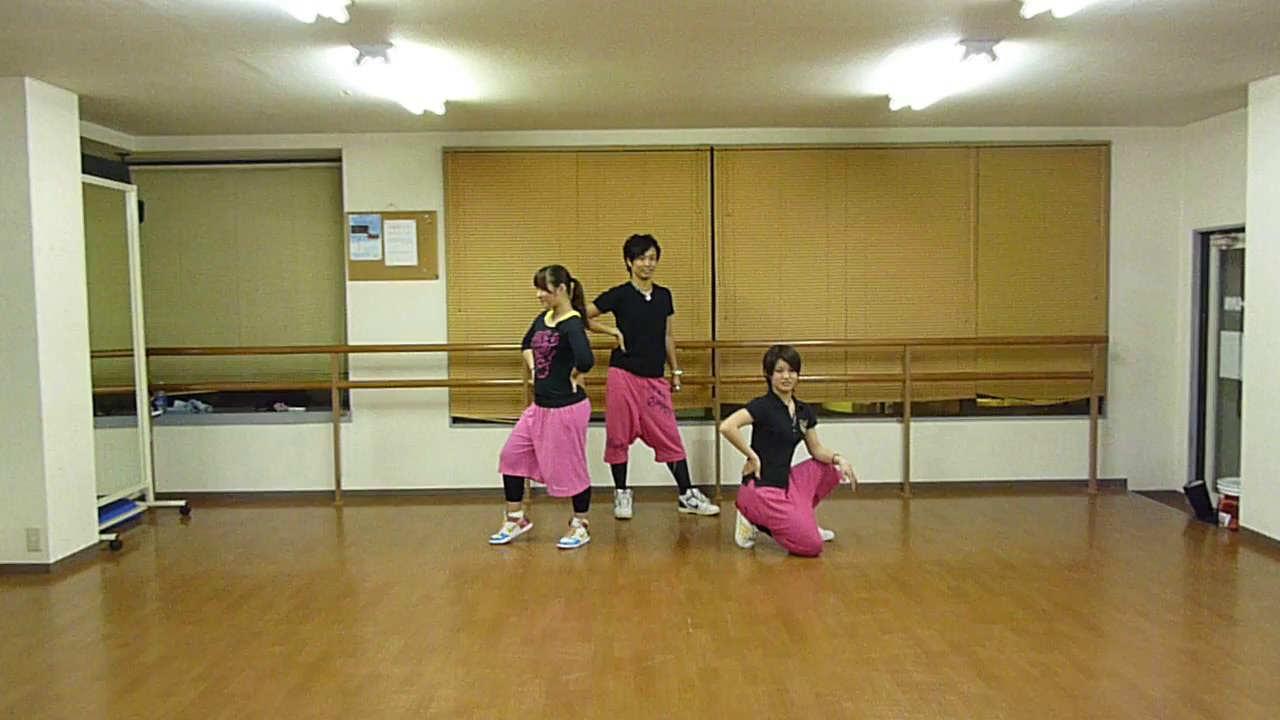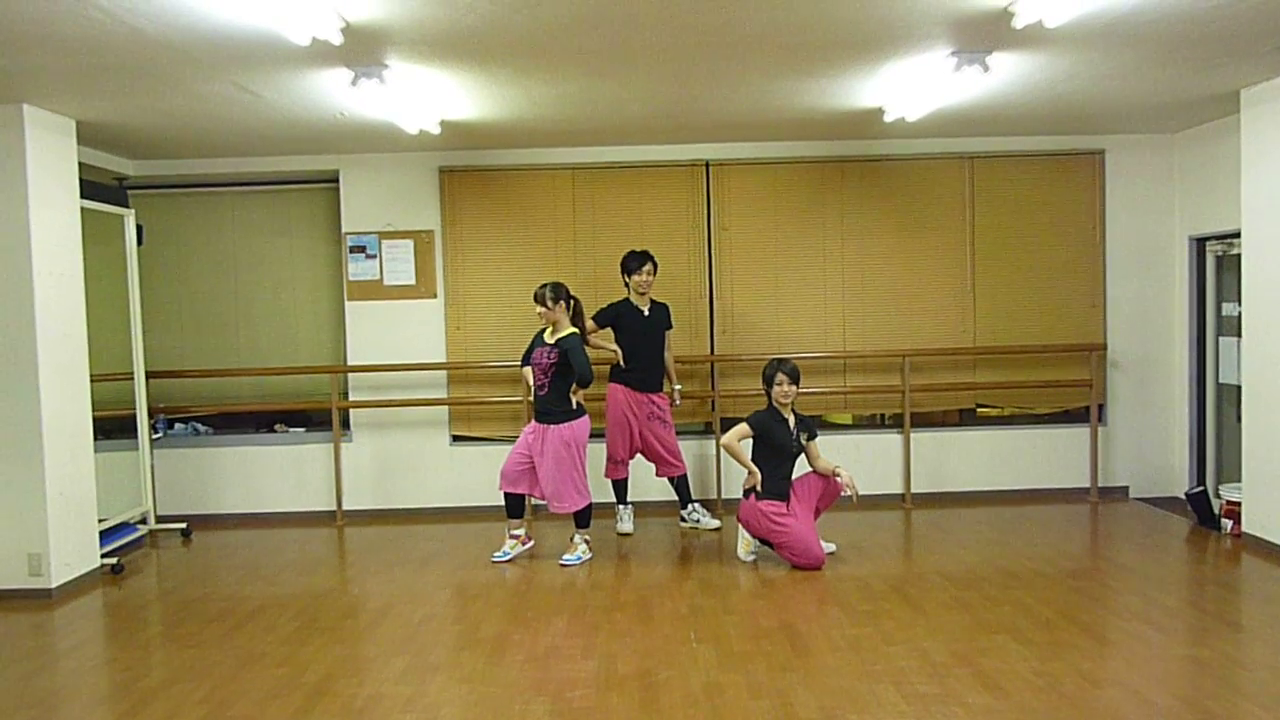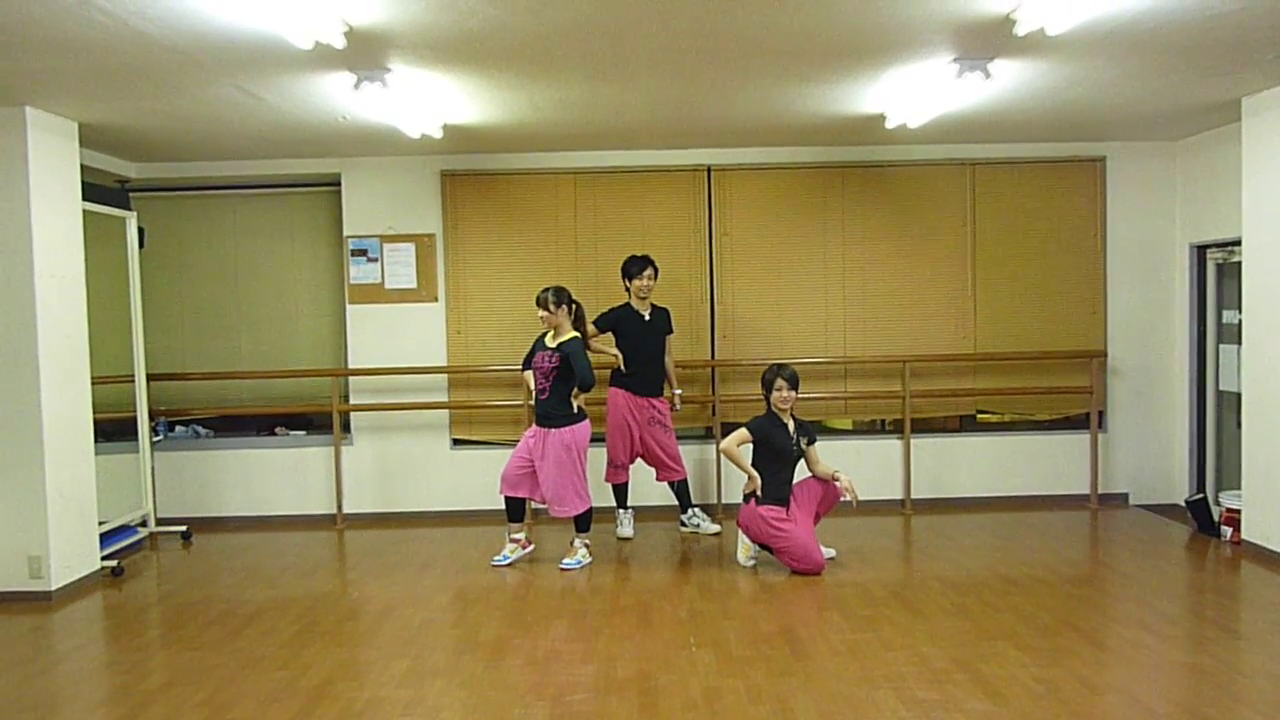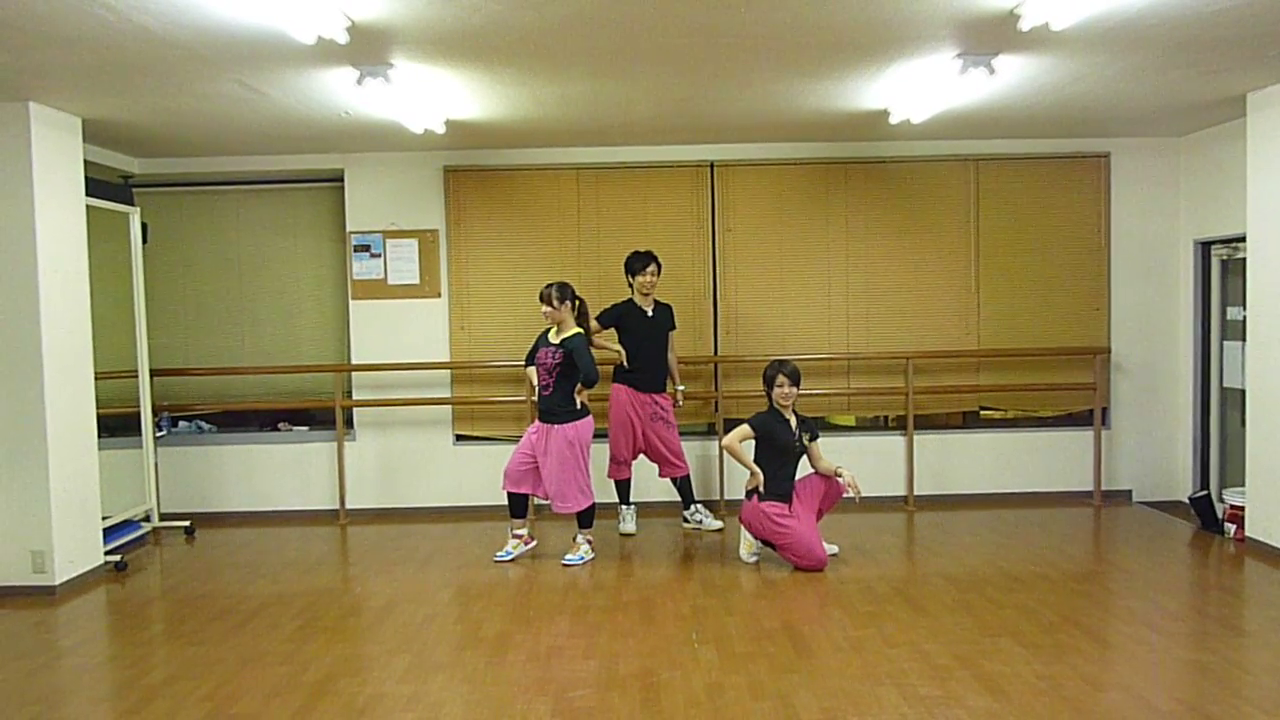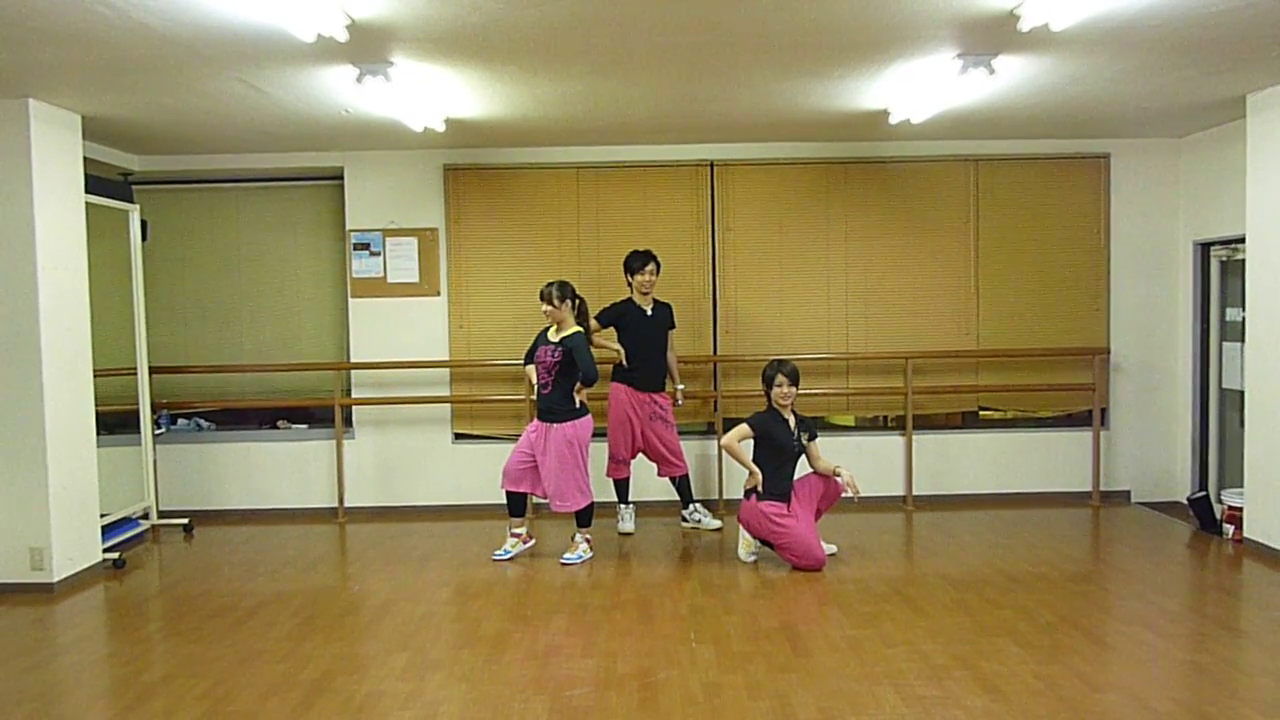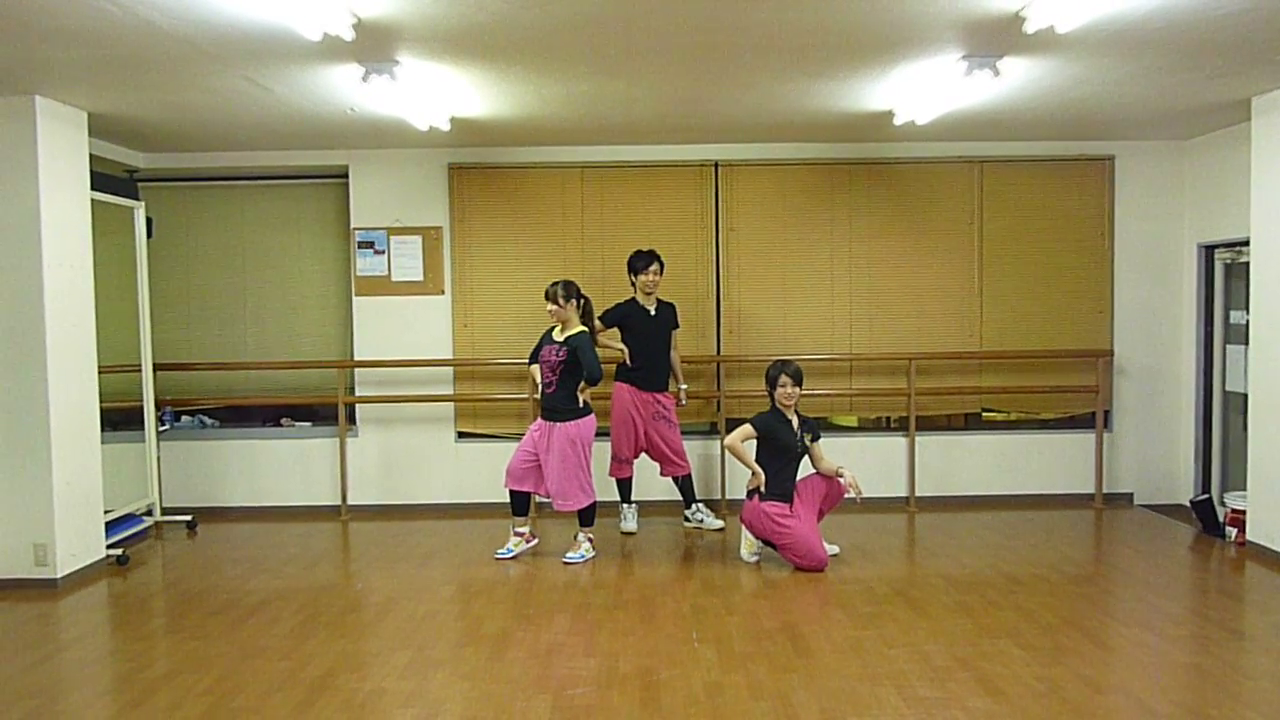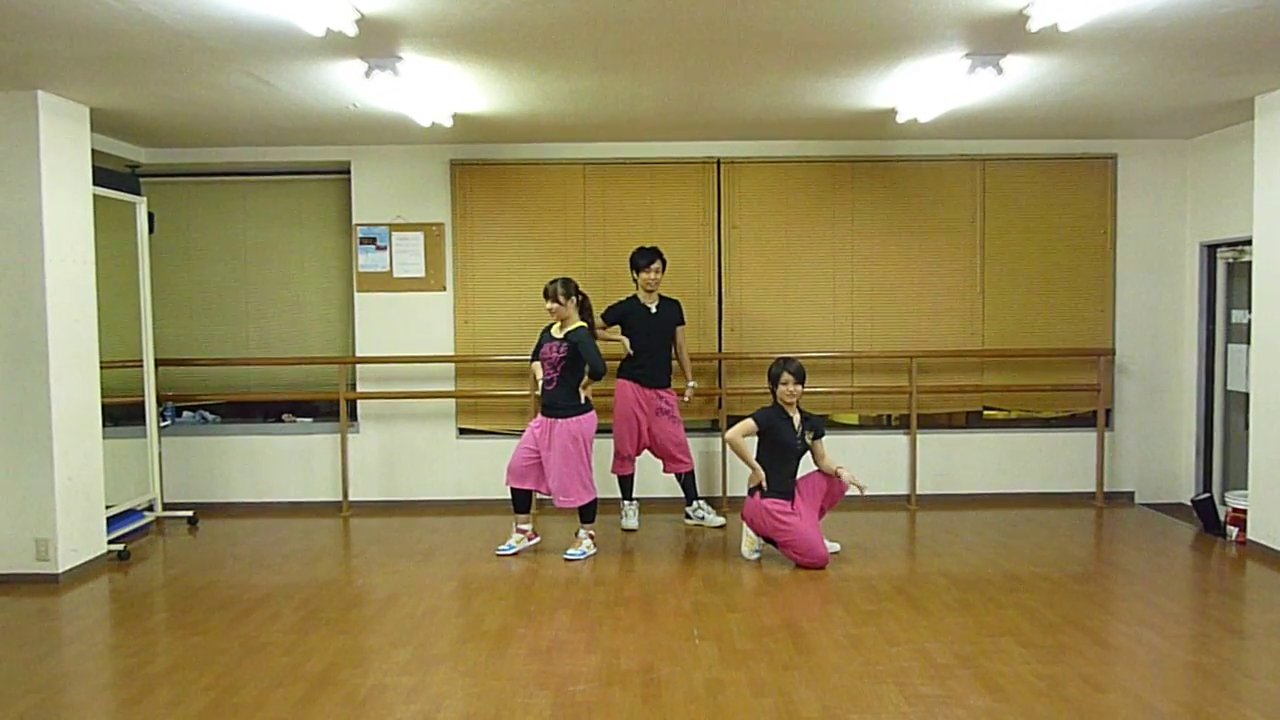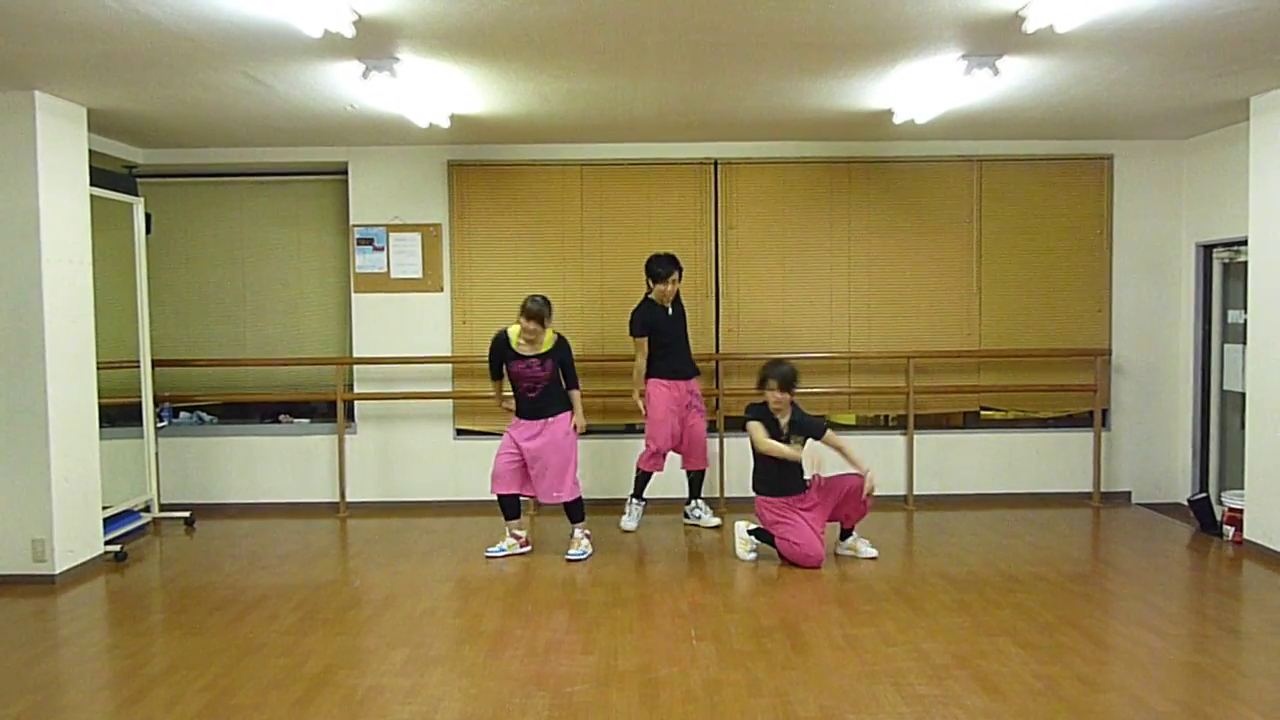
dt=0.7s
person 1, frame 1
left shoulder: (664, 296)
right shoulder: (619, 295)
right elbow: (583, 318)
left wrist: (676, 371)
right wrist: (613, 331)
left hip: (655, 378)
right hip: (624, 375)
left knee: (670, 437)
right knee: (620, 436)
left ankle: (687, 495)
right ankle: (622, 494)
person 1, frame 2
left shoulder: (662, 310)
right shoulder: (616, 311)
left wrist: (675, 386)
right wrist: (612, 347)
left hip: (654, 393)
right hip: (623, 391)
left knee: (670, 451)
right knee: (619, 452)
left ankle: (688, 510)
right ankle: (624, 510)
person 1, frame 3
left shoulder: (663, 315)
right shoulder: (618, 315)
right elbow: (582, 339)
left wrist: (676, 391)
right wrist: (612, 351)
left hip: (655, 398)
right hip: (624, 395)
left knee: (670, 456)
right knee: (620, 456)
left ankle: (689, 514)
right ankle: (624, 514)
person 1, frame 4
left shoulder: (666, 311)
right shoulder: (620, 311)
left wrist: (678, 387)
right wrist: (616, 348)
left hip: (657, 393)
right hip: (626, 391)
left knee: (673, 452)
right knee: (623, 452)
left ankle: (691, 510)
right ankle: (626, 510)
person 1, frame 5
left shoulder: (665, 310)
right shoulder: (619, 310)
left wrist: (678, 386)
right wrist: (614, 347)
left hip: (656, 393)
right hip: (625, 390)
left knee: (671, 451)
right knee: (621, 450)
left ankle: (690, 509)
right ankle: (625, 509)
person 1, frame 6
left shoulder: (669, 310)
right shoulder: (623, 310)
left wrist: (682, 385)
right wrist: (619, 346)
left hip: (660, 393)
right hip: (629, 390)
left knee: (675, 451)
right knee: (624, 450)
left ankle: (692, 509)
right ankle: (628, 509)
person 1, frame 7
left shoulder: (672, 307)
right shoulder: (623, 309)
left elbow: (680, 346)
left wrist: (690, 381)
right wrist: (618, 337)
left hip: (662, 390)
right hip: (630, 386)
left knee: (678, 447)
right knee: (626, 448)
left ankle: (694, 507)
right ankle: (628, 506)
person 1, frame 8
left shoulder: (676, 300)
right shoulder: (642, 314)
right elbow: (641, 357)
right wrist: (638, 392)
left hip: (689, 382)
right hip: (661, 384)
left knee: (696, 444)
right knee: (657, 445)
left ankle: (694, 506)
right ankle: (635, 503)
person 2, frame 1
left shoulder: (572, 324)
right shoulder: (542, 320)
left elbow: (586, 360)
right elbow: (527, 344)
left wrist: (574, 377)
left hip: (567, 408)
right hip: (540, 407)
left knee: (570, 466)
right knee: (511, 455)
left ankle: (580, 525)
right ankle: (515, 519)
person 2, frame 2
left shoulder: (571, 341)
right shoulder: (541, 337)
left elbow: (585, 375)
right elbow: (526, 361)
left wrist: (573, 393)
left hip: (566, 425)
right hip: (539, 423)
left knee: (571, 483)
right knee: (512, 472)
left ankle: (582, 542)
right ankle: (518, 537)
person 2, frame 3
left shoulder: (573, 345)
right shoulder: (542, 340)
left elbow: (587, 379)
right elbow: (527, 365)
left wrist: (574, 397)
left hip: (567, 428)
right hip: (540, 427)
left knee: (571, 487)
right knee: (512, 476)
left ankle: (582, 545)
right ankle: (518, 540)
person 2, frame 4
left shoulder: (576, 341)
right shoulder: (545, 337)
left elbow: (591, 376)
right elbow: (530, 362)
left wrist: (577, 392)
left hip: (570, 424)
right hip: (543, 423)
left knee: (574, 483)
right knee: (515, 472)
left ankle: (585, 542)
right ankle: (520, 536)
person 2, frame 5
left shoulder: (576, 339)
right shoulder: (545, 335)
left elbow: (590, 375)
right elbow: (529, 360)
left wrist: (577, 391)
right wrist: (536, 383)
left hip: (569, 423)
right hip: (542, 422)
left knee: (573, 482)
right knee: (514, 470)
left ankle: (583, 541)
right ankle: (519, 535)
person 2, frame 6
left shoulder: (581, 339)
right shoulder: (550, 334)
left elbow: (595, 374)
right elbow: (534, 360)
left wrist: (580, 390)
right wrist: (540, 383)
left hip: (573, 422)
right hip: (546, 421)
left knee: (576, 481)
right knee: (517, 470)
left ankle: (586, 540)
right ankle: (522, 534)
person 2, frame 7
left shoulder: (579, 335)
right shoulder: (549, 332)
left elbow: (599, 368)
right elbow: (536, 359)
left wrist: (582, 387)
right wrist: (541, 379)
left hip: (573, 419)
right hip: (546, 417)
left knee: (576, 477)
right knee: (518, 467)
left ankle: (587, 537)
right ankle: (523, 532)
person 2, frame 8
left shoulder: (558, 343)
right shoulder: (503, 339)
left elbow: (571, 378)
right elbow: (496, 370)
left wrist: (578, 412)
right wrist: (500, 397)
left hip: (556, 420)
right hip: (522, 421)
left knee: (562, 478)
right knee: (503, 475)
left ankle: (581, 535)
right ankle: (517, 537)
person 3, frame 1
left shoulder: (804, 411)
right shoulder: (763, 405)
left elbow: (816, 449)
right elbow: (727, 427)
left wrist: (838, 459)
right wrist: (752, 457)
left hip: (786, 482)
right hip: (761, 489)
right knee: (811, 546)
left ankle: (799, 520)
right ankle: (756, 519)
person 3, frame 2
left shoulder: (804, 423)
right shoulder: (763, 419)
left elbow: (816, 461)
right elbow: (727, 441)
left wrist: (839, 471)
right wrist: (753, 470)
left hip: (787, 495)
right hip: (763, 503)
right knee: (813, 558)
left ankle: (799, 533)
right ankle: (758, 533)
person 3, frame 3
left shoulder: (803, 428)
right shoulder: (762, 424)
left elbow: (816, 466)
right elbow: (726, 445)
left wrist: (838, 475)
right wrist: (753, 475)
left hip: (787, 500)
right hip: (762, 508)
right knee: (813, 563)
left ankle: (800, 538)
right ankle: (758, 539)
person 3, frame 4
left shoulder: (806, 424)
right shoulder: (764, 420)
left elbow: (818, 463)
right elbow: (728, 442)
left wrist: (841, 471)
right wrist: (755, 471)
left hip: (789, 497)
right hip: (765, 504)
right knee: (816, 560)
left ankle: (801, 535)
right ankle: (760, 534)
person 3, frame 5
left shoulder: (804, 424)
right shoulder: (763, 420)
left elbow: (817, 462)
right elbow: (727, 441)
left wrist: (839, 471)
right wrist: (754, 470)
left hip: (788, 496)
right hip: (763, 503)
right knee: (814, 559)
left ankle: (801, 534)
right ankle: (759, 534)
person 3, frame 6
left shoulder: (808, 425)
right shoulder: (766, 420)
left elbow: (820, 463)
right elbow: (730, 441)
left wrist: (842, 471)
right wrist: (757, 470)
left hip: (790, 497)
right hip: (766, 504)
right knee: (817, 560)
left ankle: (803, 534)
right ankle: (760, 535)
person 3, frame 7
left shoulder: (812, 422)
right shoulder: (768, 416)
left elbow: (821, 460)
right elbow: (731, 436)
left wrist: (840, 471)
right wrist: (755, 469)
left hip: (791, 495)
right hip: (767, 502)
right knee: (818, 557)
left ankle: (806, 532)
right ankle: (763, 534)
person 3, frame 8
left shoulder: (805, 421)
right shoulder: (755, 413)
left elbow: (840, 446)
right elbow: (762, 445)
left wrist: (865, 472)
right wrist: (801, 455)
left hip: (803, 493)
right hip: (772, 502)
left knee: (856, 484)
right knee: (812, 557)
left ankle: (846, 538)
right ankle: (754, 533)
